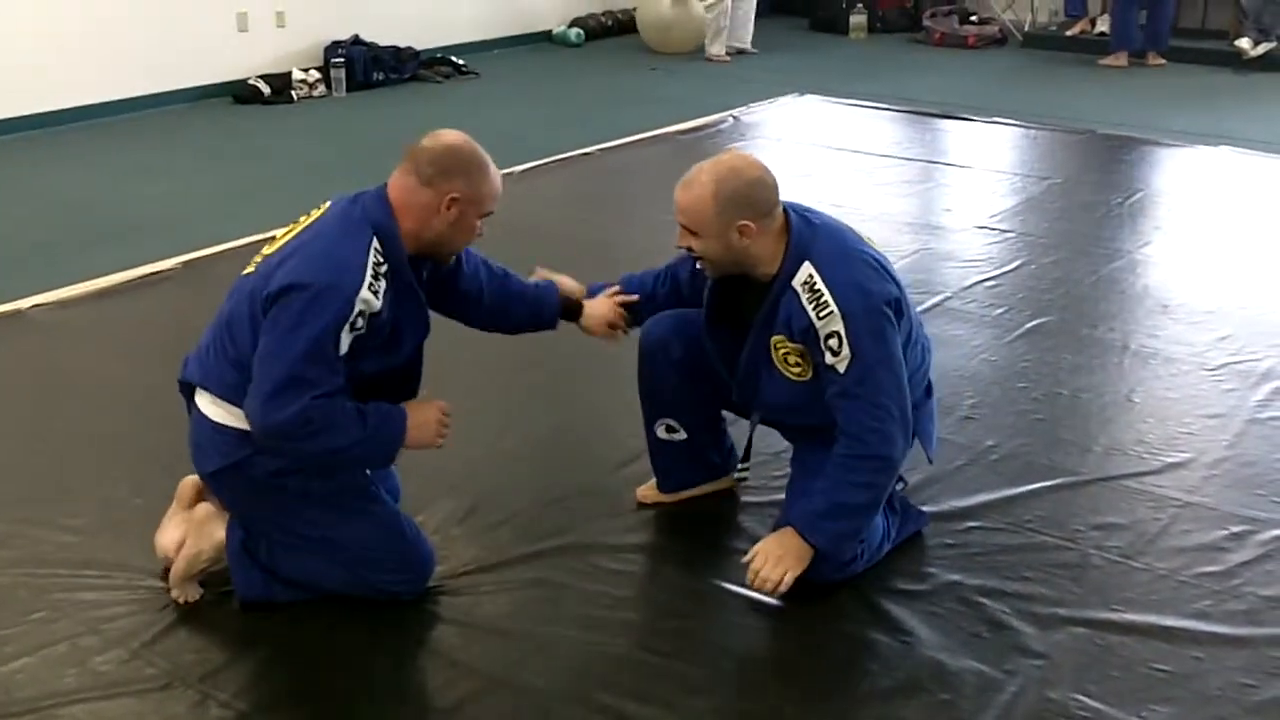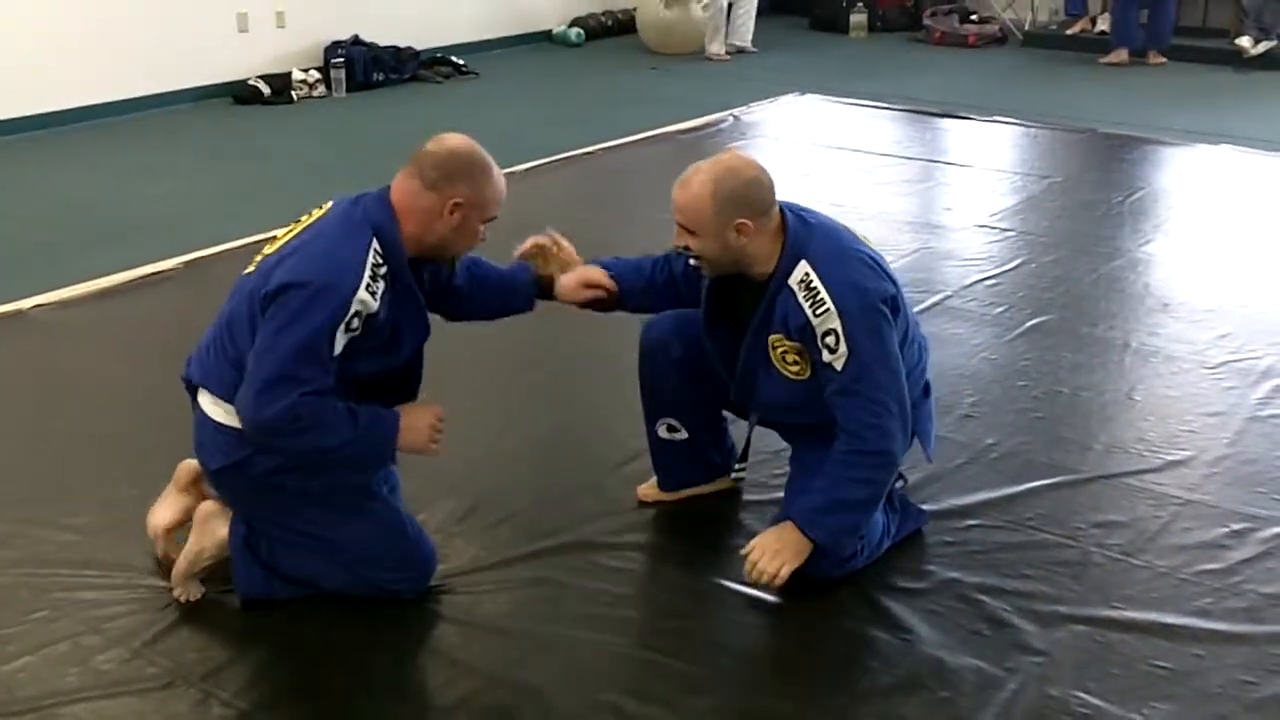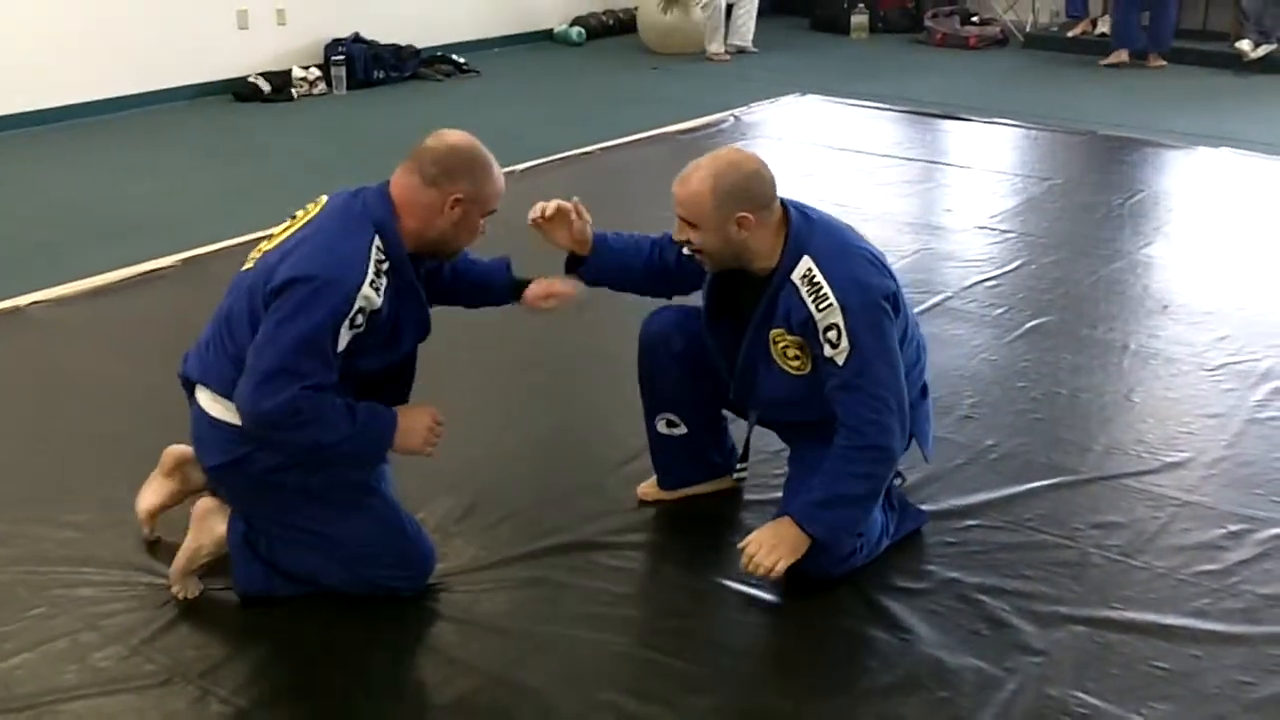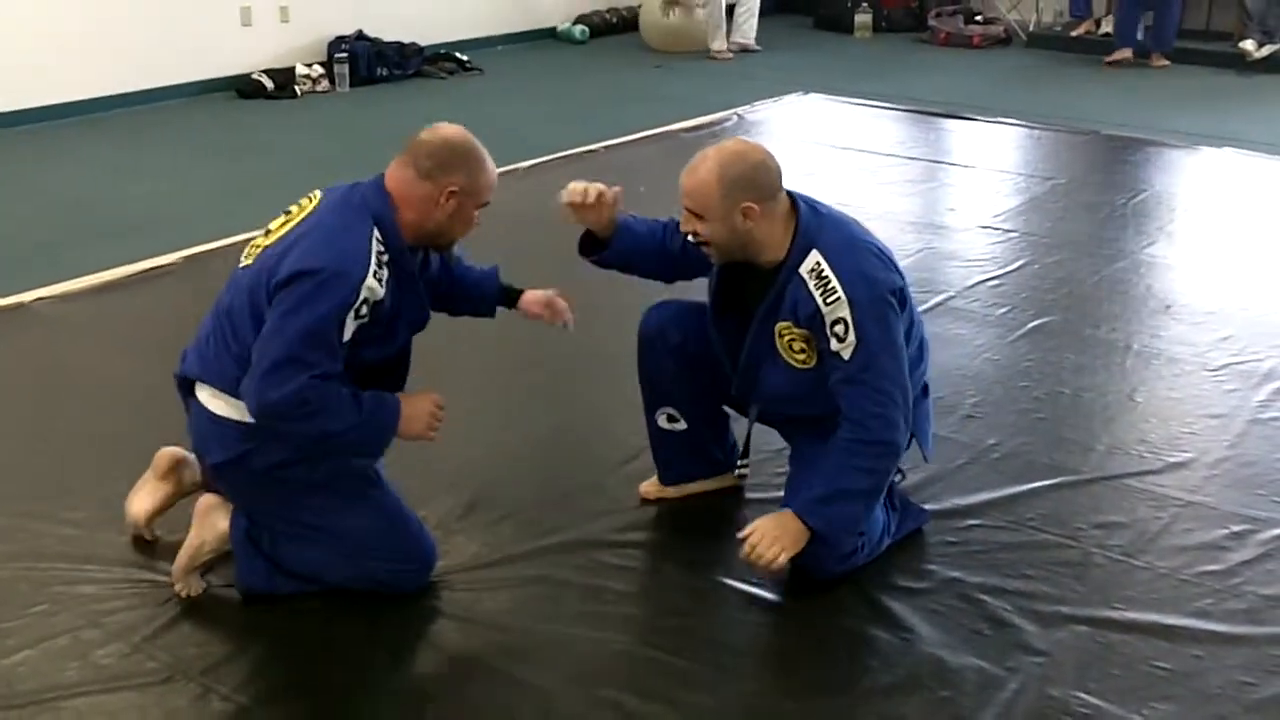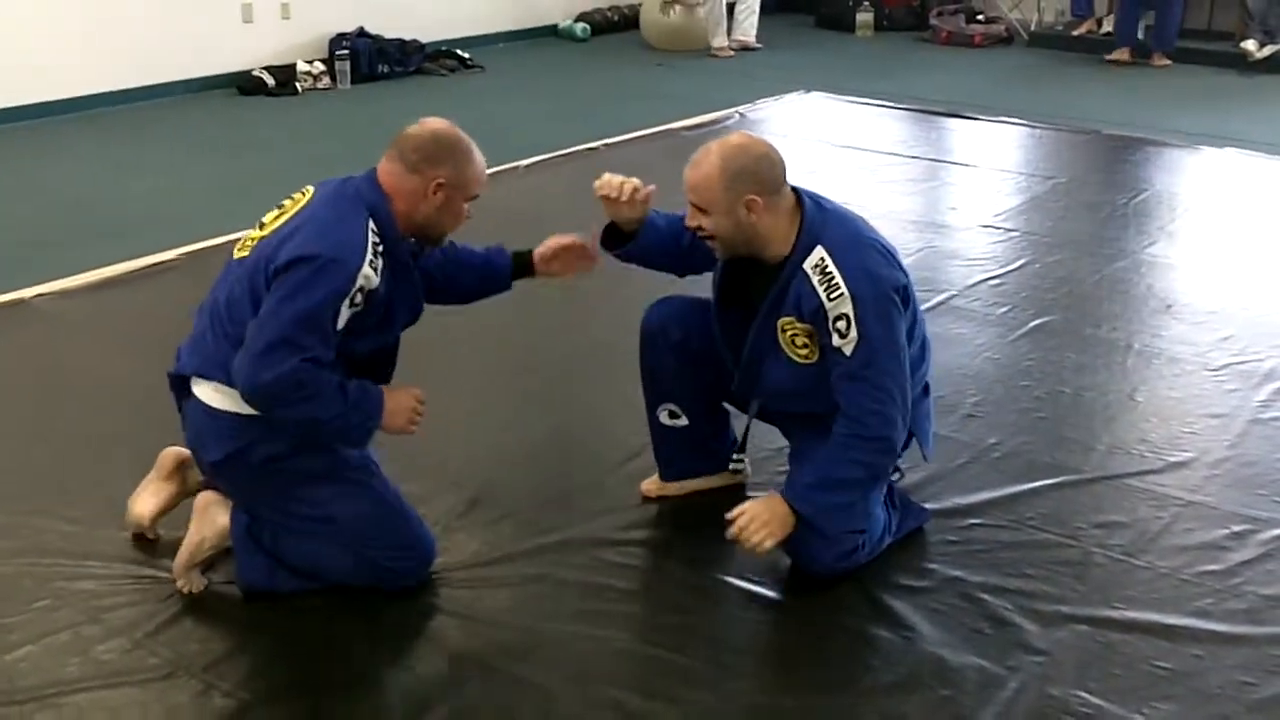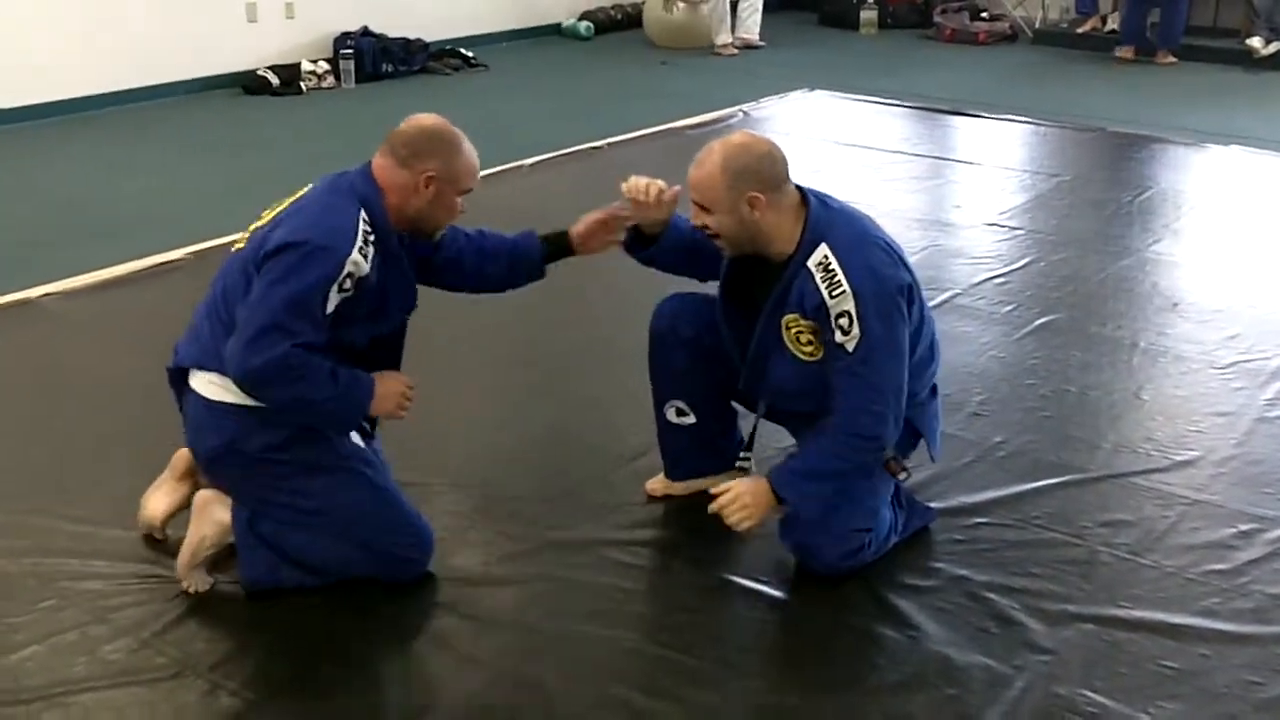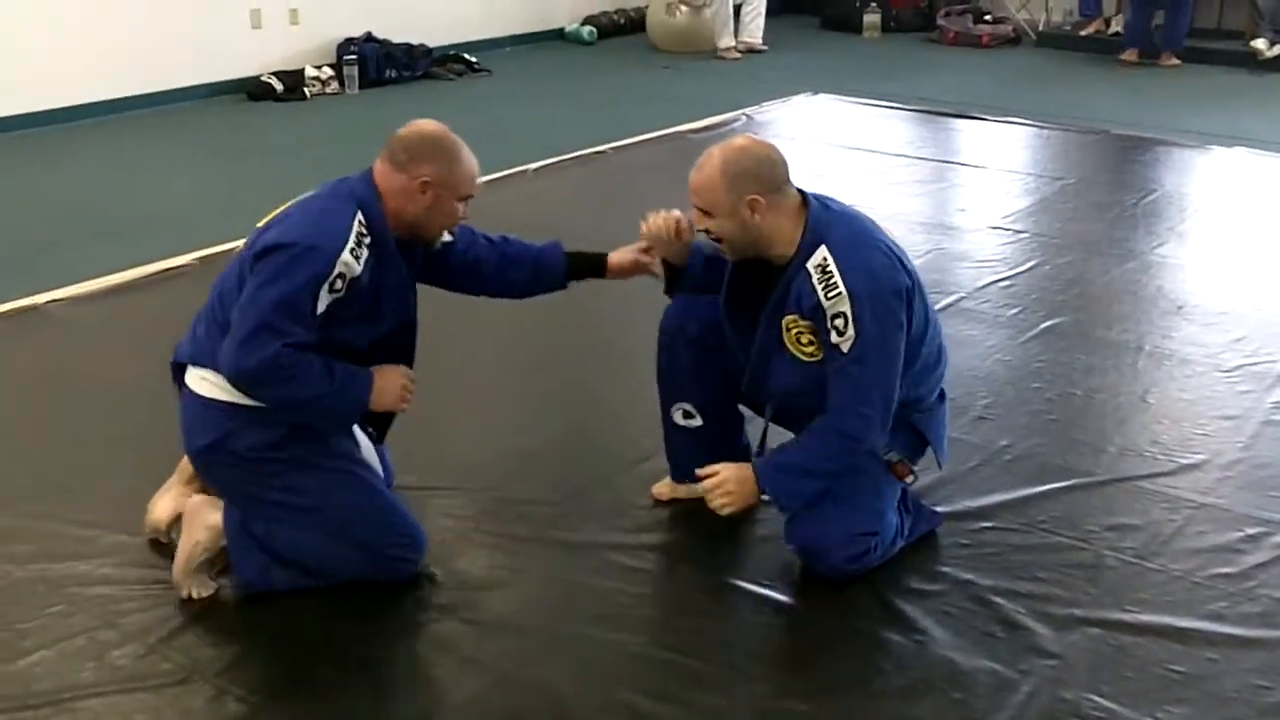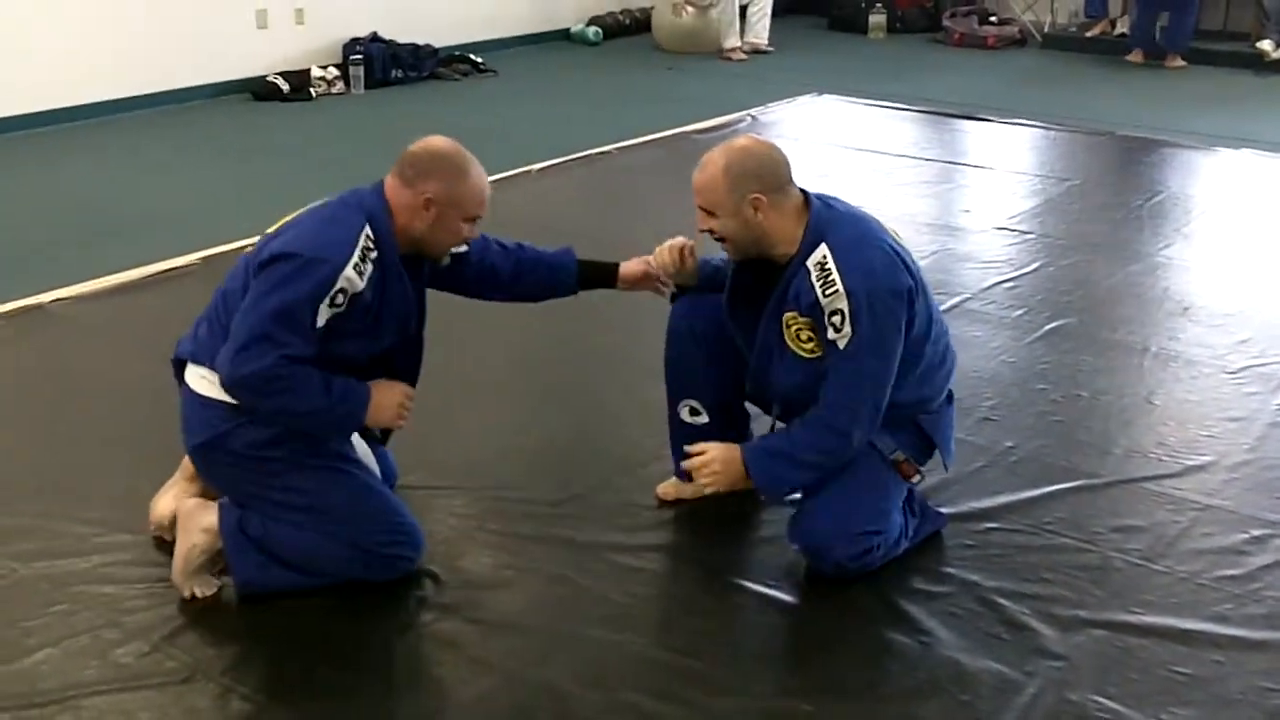
dt=0.1s
person 1, frame 1
left shoulder: (374, 222)
right shoulder: (335, 280)
left elbow: (470, 285)
right elbow: (284, 416)
left wrist: (573, 309)
right wrist: (398, 427)
left hip: (268, 418)
right hip: (255, 441)
left knee: (377, 496)
right knee: (402, 568)
left ankle: (217, 493)
right ankle: (225, 537)
person 1, frame 2
left shoulder: (377, 219)
right shoulder: (336, 280)
left elbow: (448, 281)
right elbow: (276, 410)
left wrist: (546, 287)
right wrist: (391, 430)
left hip: (265, 418)
right hip: (257, 439)
left knee: (377, 491)
right knee: (406, 568)
left ankle: (213, 484)
right ankle: (234, 534)
person 1, frame 3
left shoulder: (374, 216)
right shoulder: (339, 275)
left elbow: (435, 270)
right elbow: (274, 405)
left wrist: (517, 286)
right wrist: (387, 429)
left hip: (264, 417)
right hip: (255, 435)
left knee: (367, 487)
right knee: (403, 565)
left ankle: (200, 473)
right ankle: (229, 531)
person 1, frame 4
left shoulder: (361, 210)
right shoulder: (343, 265)
left elbow: (425, 270)
right elbow: (279, 395)
left wrist: (511, 296)
right wrist: (392, 416)
left hip: (247, 405)
right hip: (258, 433)
left knee: (359, 489)
right knee: (404, 563)
left ankle: (192, 473)
right ankle: (231, 529)
person 1, frame 5
left shoulder: (356, 202)
right shoulder: (337, 254)
left elbow: (425, 267)
right elbow: (271, 379)
left wrist: (528, 263)
right wrist: (375, 409)
left hip: (252, 406)
right hip: (254, 425)
left knee: (358, 480)
right knee: (404, 556)
left ankle: (198, 471)
right ankle: (236, 523)
person 1, frame 6
left shoulder: (370, 208)
right shoulder: (327, 244)
left elbow: (453, 256)
right elbow: (260, 364)
left wrist: (566, 244)
right wrist: (364, 392)
left hip: (275, 405)
right hip: (247, 421)
left knee: (366, 479)
right knee: (402, 549)
left ankle: (202, 472)
right ankle: (228, 520)
person 1, frame 7
left shoulder: (375, 213)
right shoulder: (320, 245)
left elbow: (479, 259)
right elbow: (256, 364)
left wrist: (599, 265)
right wrist: (363, 389)
left hip: (268, 406)
right hip: (241, 418)
left knee: (371, 480)
right knee: (394, 549)
left ankle: (211, 476)
right ankle: (223, 523)
person 1, frame 8
left shoulder: (386, 222)
right shoulder: (325, 258)
left elbow: (494, 265)
right elbow: (252, 370)
left wrist: (611, 273)
right wrist: (360, 403)
left hip: (277, 395)
right hip: (242, 416)
left knee: (374, 478)
right knee: (393, 549)
left ankle: (208, 474)
right ankle: (220, 524)
person 2, frame 1
left shoulder: (848, 296)
right shoulder: (744, 240)
left elbow: (874, 438)
right elbow: (679, 283)
left wrist: (805, 534)
right wrist: (591, 299)
left hip: (867, 413)
left knee: (822, 557)
right knee: (666, 340)
left ankle: (882, 507)
right ankle: (696, 473)
person 2, frame 2
left shoulder: (845, 294)
right shoulder: (736, 244)
left elbow: (873, 435)
right elbow: (671, 278)
left wrist: (804, 529)
right wrist: (589, 274)
left hip: (859, 416)
left knee: (822, 554)
right knee: (665, 339)
left ankle: (879, 504)
right ankle: (703, 471)
person 2, frame 3
left shoulder: (846, 291)
right shoulder: (737, 239)
left elbow: (873, 431)
right elbow: (664, 262)
left wrist: (802, 524)
right wrist: (586, 246)
left hip: (855, 415)
left knee: (819, 553)
right knee: (665, 334)
left ankle: (879, 503)
right ankle: (702, 469)
person 2, frame 4
left shoulder: (852, 285)
right shoulder: (740, 231)
left elbow: (875, 427)
right elbow: (672, 249)
left wrist: (802, 517)
right wrist: (606, 227)
left hip: (864, 415)
left knee: (817, 550)
right knee: (665, 329)
left ankle: (880, 504)
right ankle: (705, 468)
person 2, frame 5
left shoulder: (856, 280)
right shoulder: (746, 227)
left elbow: (874, 424)
right elbow: (684, 244)
left wrist: (794, 505)
right wrist: (630, 223)
left hip: (851, 413)
left knee: (816, 546)
right knee: (669, 325)
left ankle: (881, 499)
right ankle: (703, 465)
person 2, frame 6
left shoulder: (860, 277)
right shoulder: (754, 227)
left elbow: (867, 421)
right elbow: (699, 253)
left wrist: (775, 490)
right wrist: (655, 224)
left hip: (869, 412)
left knee: (821, 544)
right knee: (678, 321)
left ankle: (890, 505)
right ankle: (703, 465)
person 2, frame 7
left shoulder: (859, 279)
right shoulder: (761, 230)
left elbow: (856, 422)
right elbow: (722, 276)
left wrist: (762, 479)
right wrist: (680, 256)
left hip: (877, 418)
left knee: (827, 545)
right knee: (686, 323)
left ankle: (898, 508)
right ankle: (709, 467)
person 2, frame 8
left shoulder: (860, 277)
right shoulder: (775, 229)
left elbow: (845, 420)
right elbow: (738, 290)
left wrist: (749, 463)
right wrist: (691, 275)
left hip: (883, 417)
right hip: (806, 383)
left knee: (830, 544)
right knee: (696, 318)
left ankle: (903, 512)
right ankle: (709, 471)
